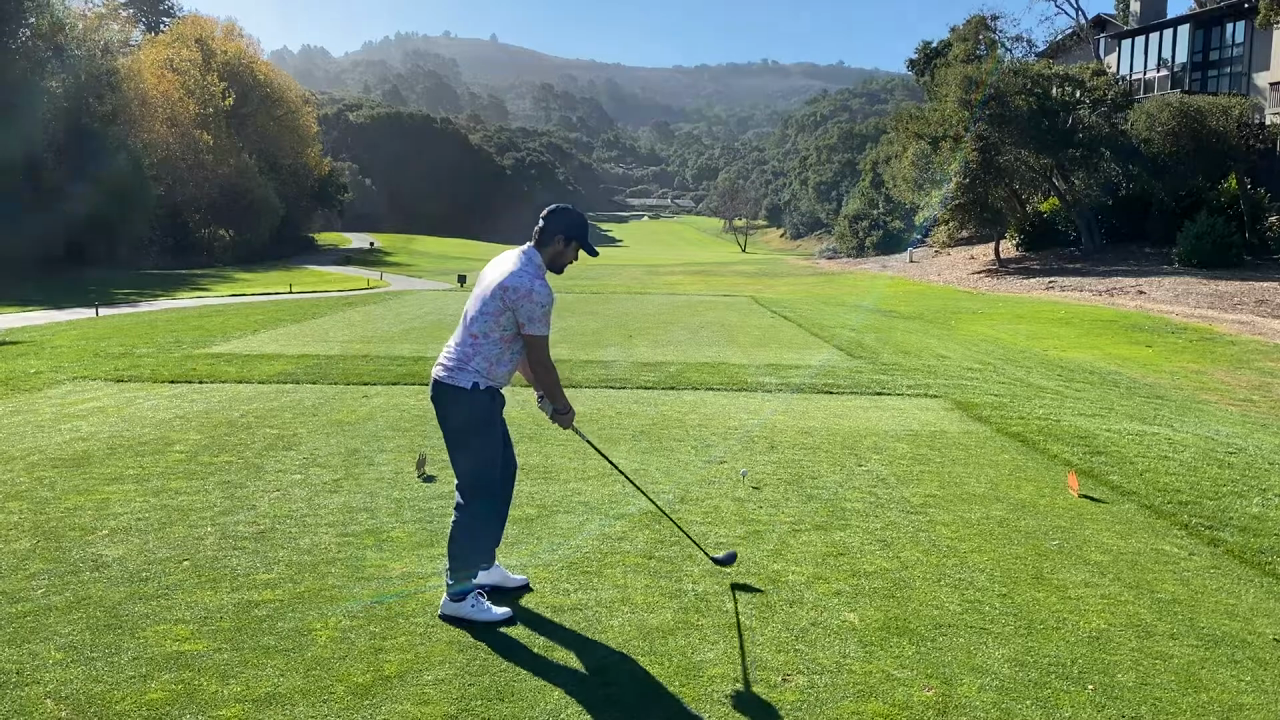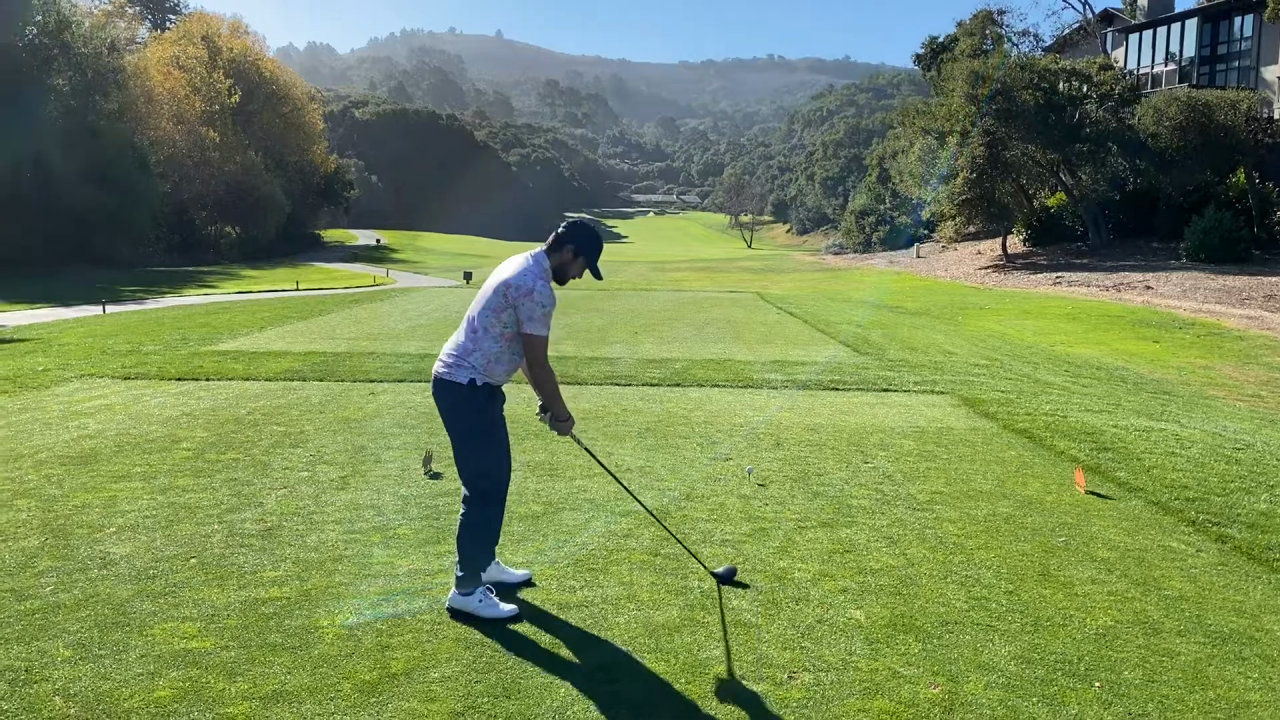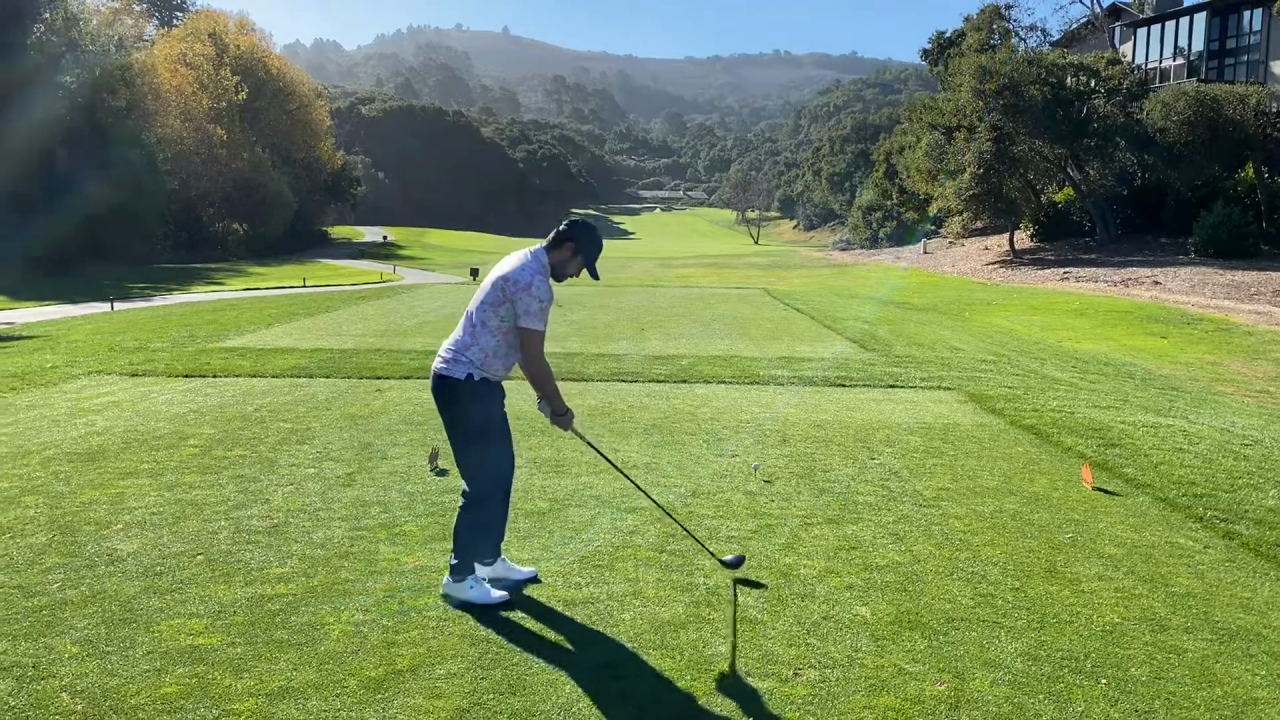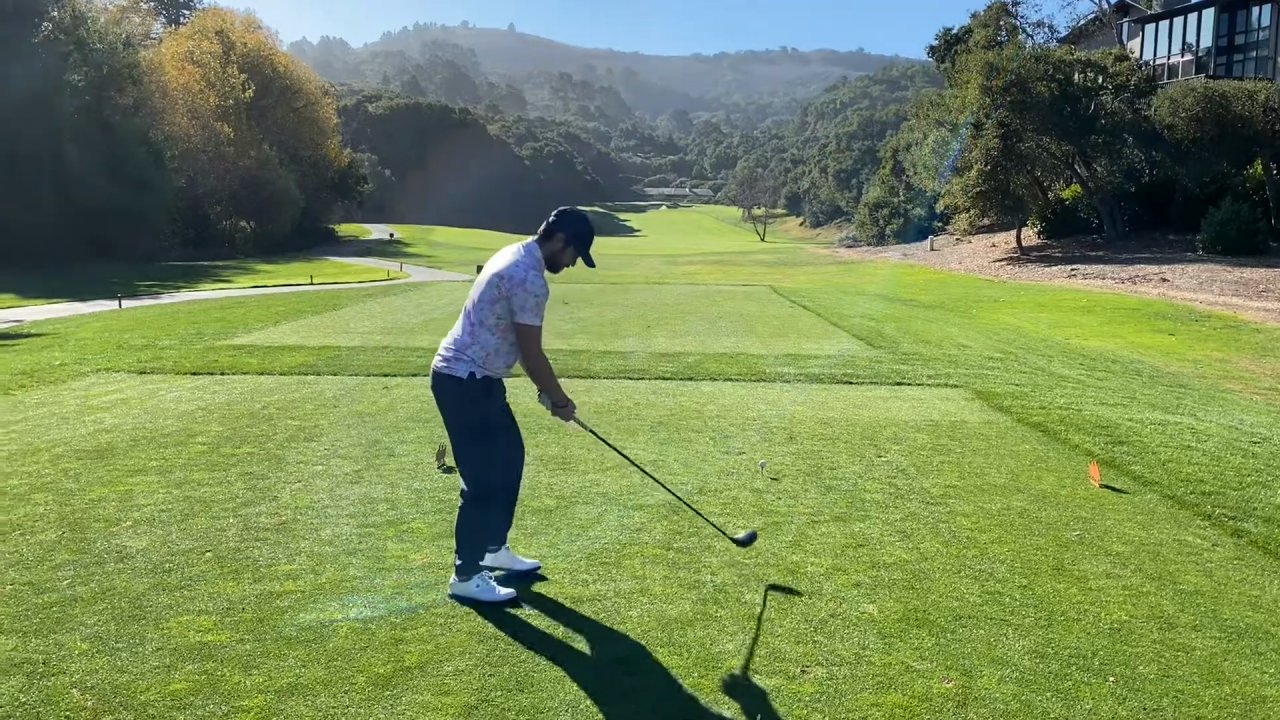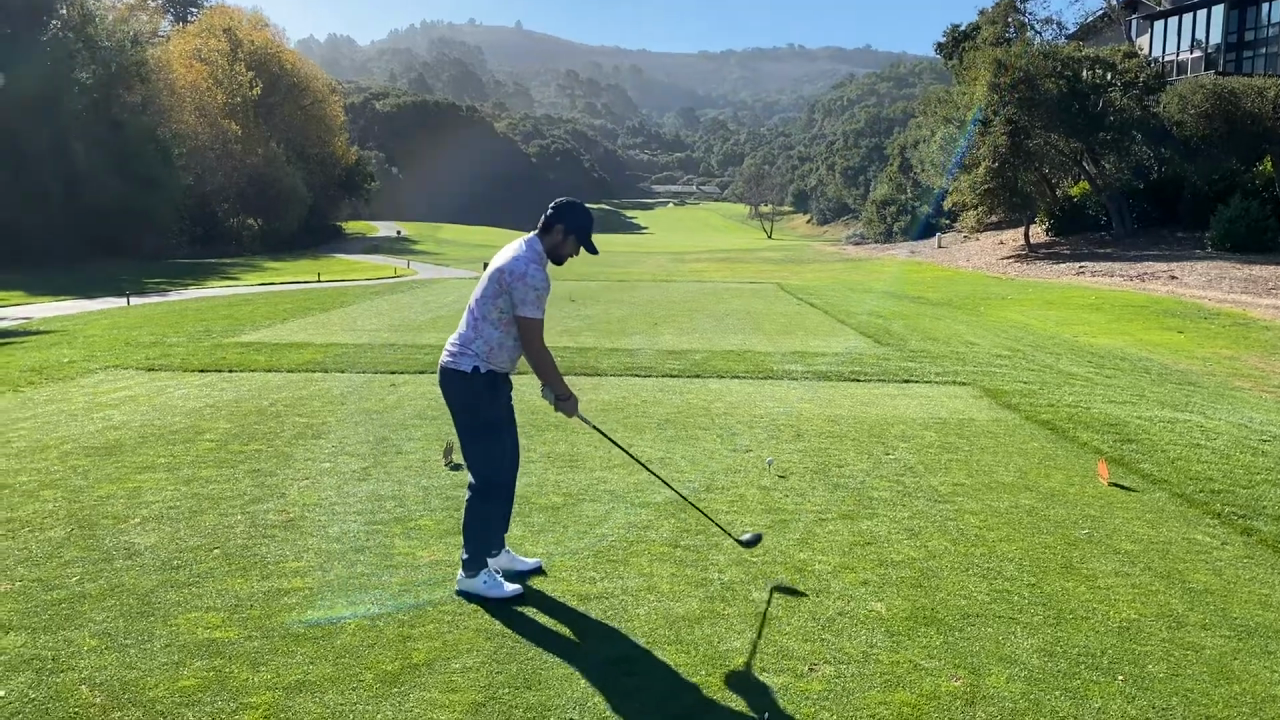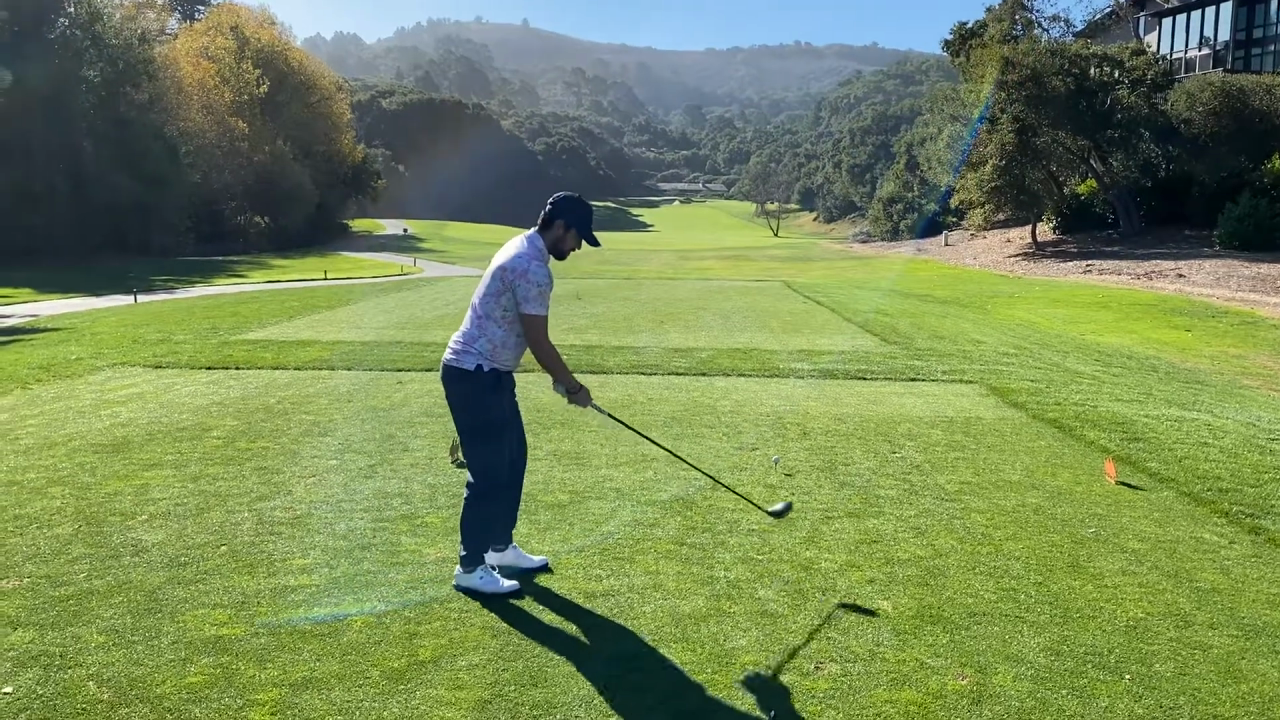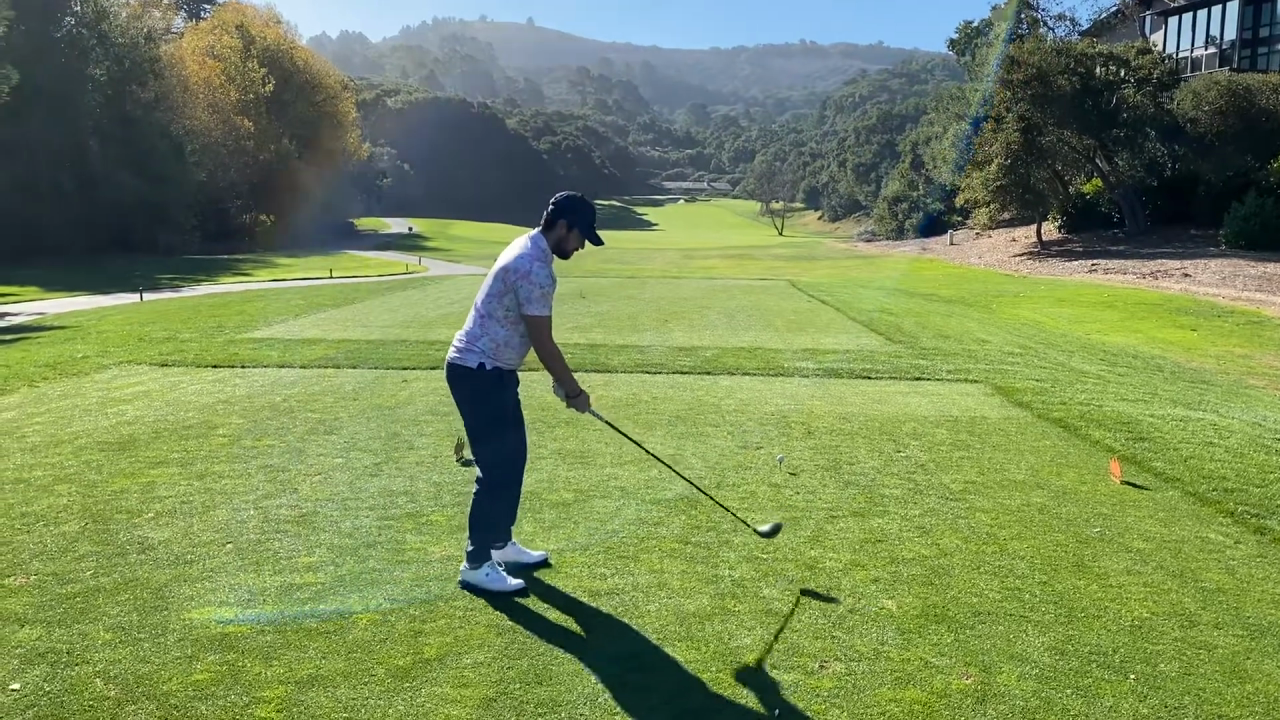
dt=0.3s
person 1, frame 1
left shoulder: (508, 262)
right shoulder: (533, 287)
right elbow: (540, 360)
left wrist: (541, 391)
right wrist: (563, 408)
left hip: (462, 385)
right hip: (467, 392)
left knee: (500, 474)
right knee: (477, 491)
left ankle: (482, 564)
right ankle: (458, 594)
person 1, frame 2
left shoulder: (522, 266)
right shoulder: (536, 288)
right elbow: (537, 362)
left wrist: (546, 400)
right wrist: (560, 412)
left hip: (469, 383)
right hip: (465, 387)
left knee: (496, 475)
right knee: (484, 485)
left ankle: (483, 561)
right ankle: (467, 588)
person 1, frame 3
left shoulder: (523, 263)
right shoulder: (534, 283)
left elbow: (520, 349)
right elbow: (532, 358)
left wrist: (545, 397)
right wrist: (559, 408)
left hip: (473, 379)
right hip: (463, 383)
left knee: (499, 470)
right knee: (485, 480)
left ankle: (487, 558)
right ankle: (460, 575)
person 1, frame 4
left shoulder: (515, 256)
right shoulder: (529, 278)
right elbow: (531, 352)
left wrist: (547, 390)
right wrist: (560, 400)
left hip: (473, 377)
right hip: (465, 381)
left knee: (509, 459)
right knee: (484, 479)
left ankle: (493, 547)
right ankle: (466, 574)
person 1, frame 5
left shoulder: (520, 254)
right shoulder: (530, 271)
left elbow: (521, 339)
right elbow: (533, 345)
left wrist: (551, 385)
right wrist: (563, 394)
left hip: (482, 374)
right hip: (472, 376)
left knee: (504, 465)
right knee: (489, 474)
left ankle: (493, 551)
right ankle: (473, 570)
person 1, frame 6
left shoulder: (522, 250)
right shoulder: (532, 269)
left elbow: (528, 337)
right elbow: (539, 342)
left wrist: (559, 378)
right wrist: (573, 386)
left hip: (487, 371)
right hip: (475, 373)
left knee: (512, 458)
right knee: (489, 471)
left ankle: (499, 546)
right ankle: (470, 566)
person 1, frame 7
left shoulder: (527, 250)
right shoulder: (535, 269)
left elbow: (534, 337)
right elbow: (542, 343)
left wrist: (563, 381)
right wrist: (574, 391)
left hip: (492, 370)
right hip: (477, 371)
left knee: (512, 457)
right knee: (497, 467)
left ankle: (499, 543)
right ankle: (477, 562)
